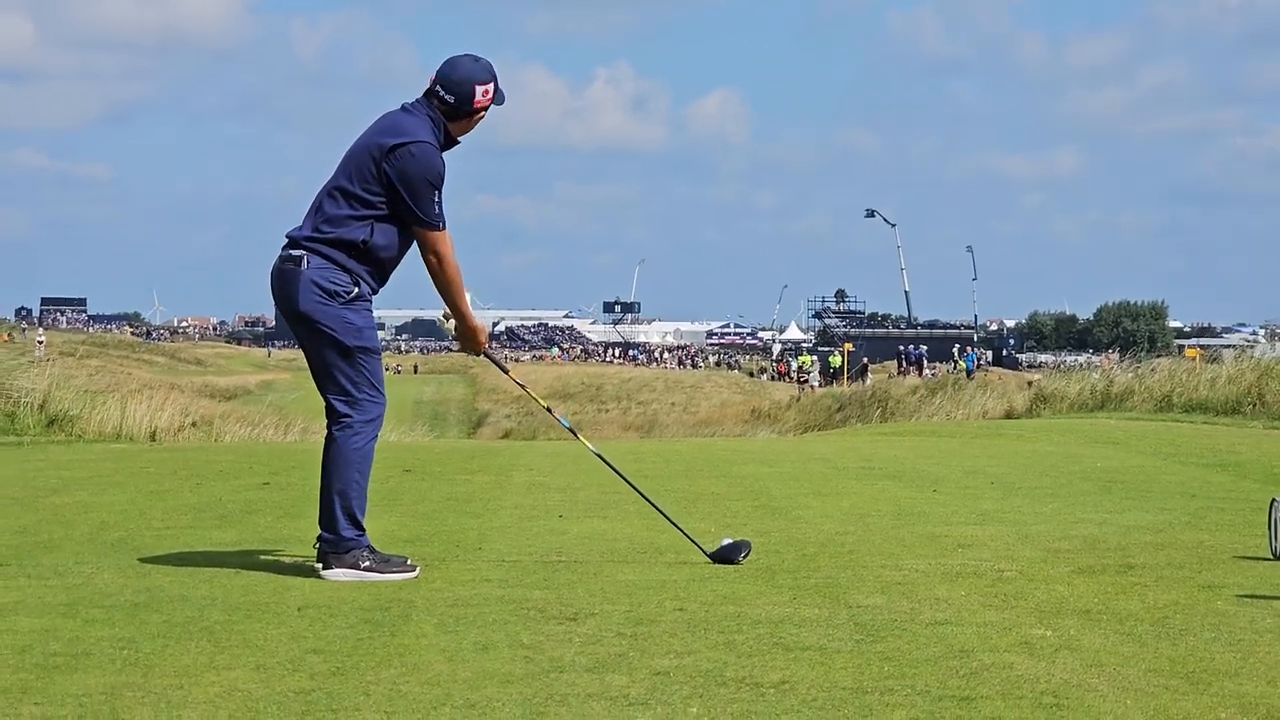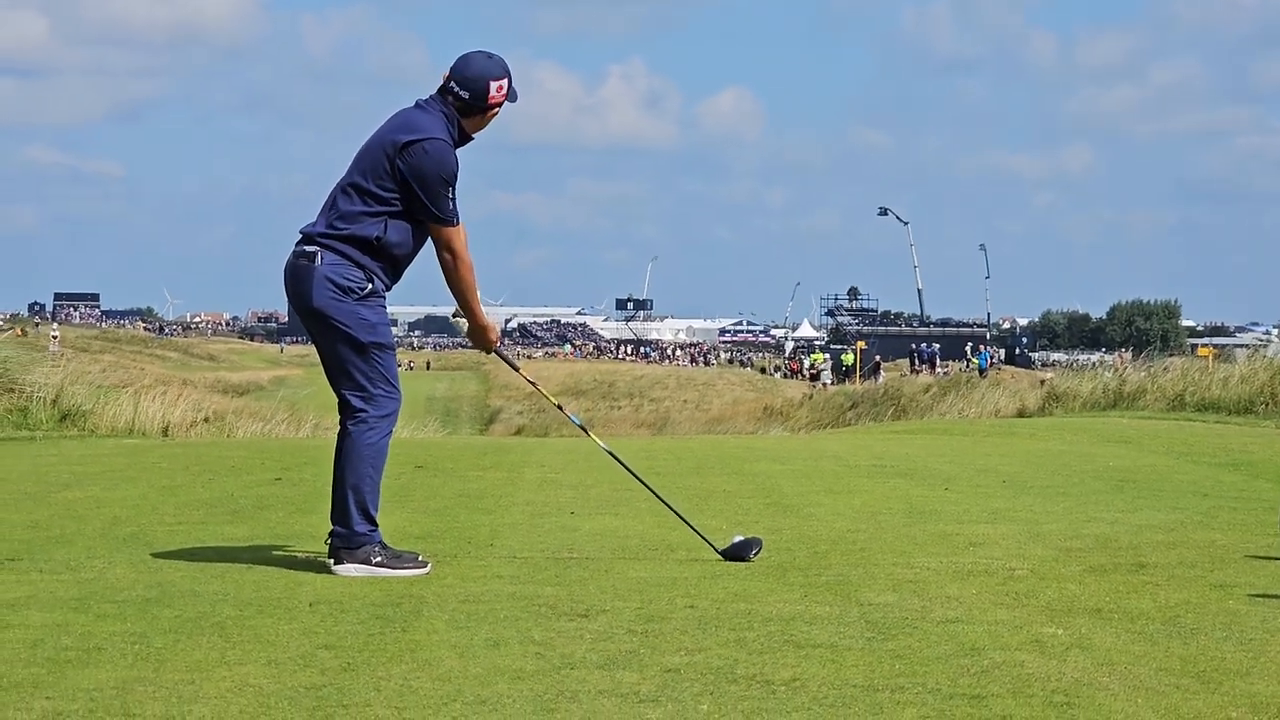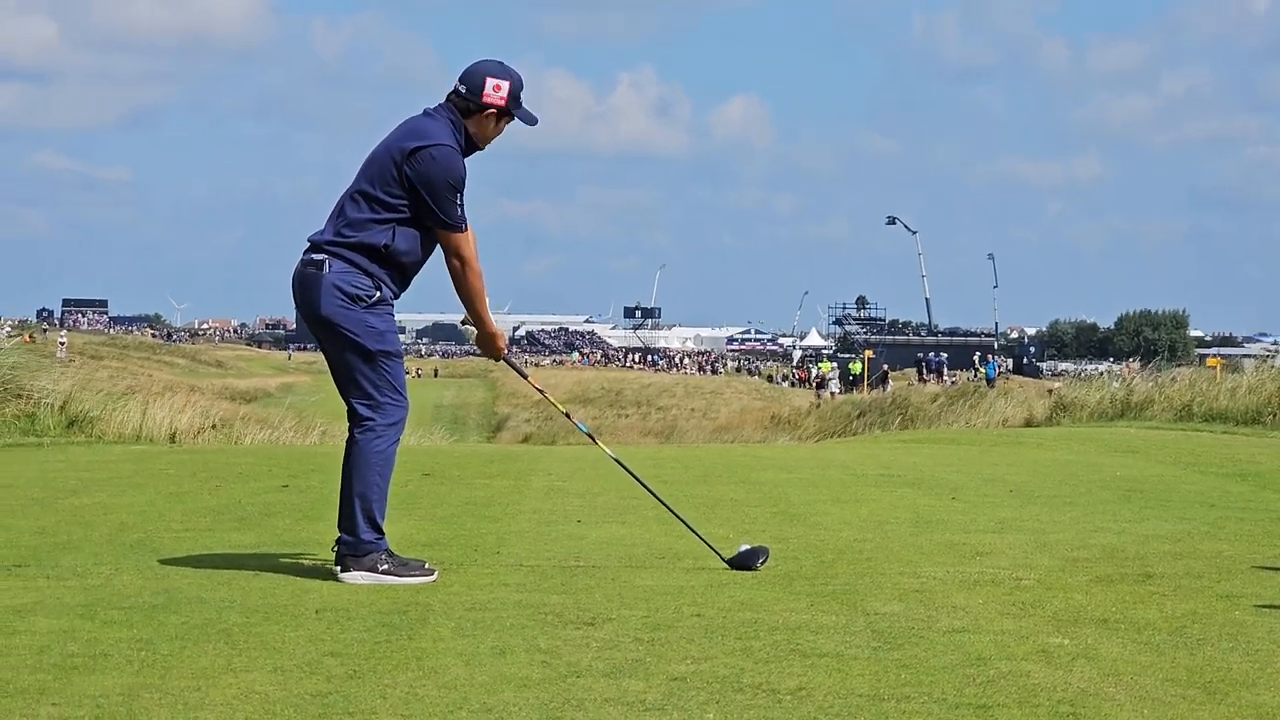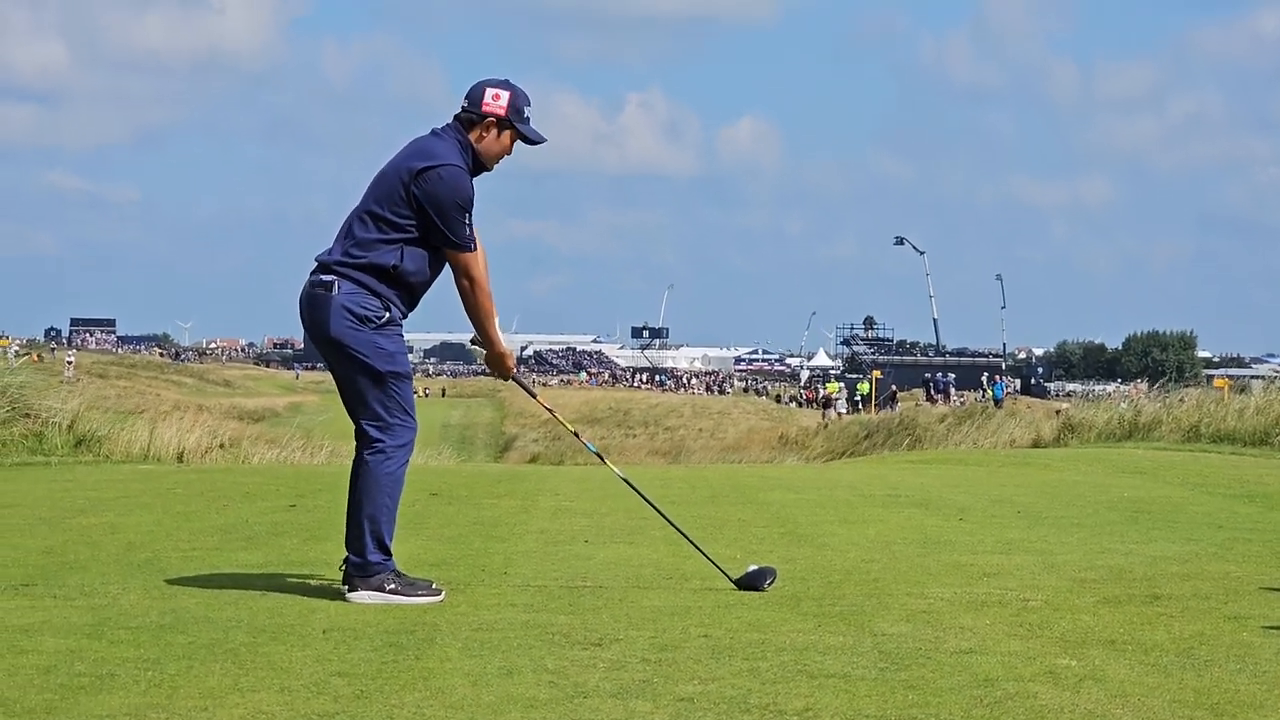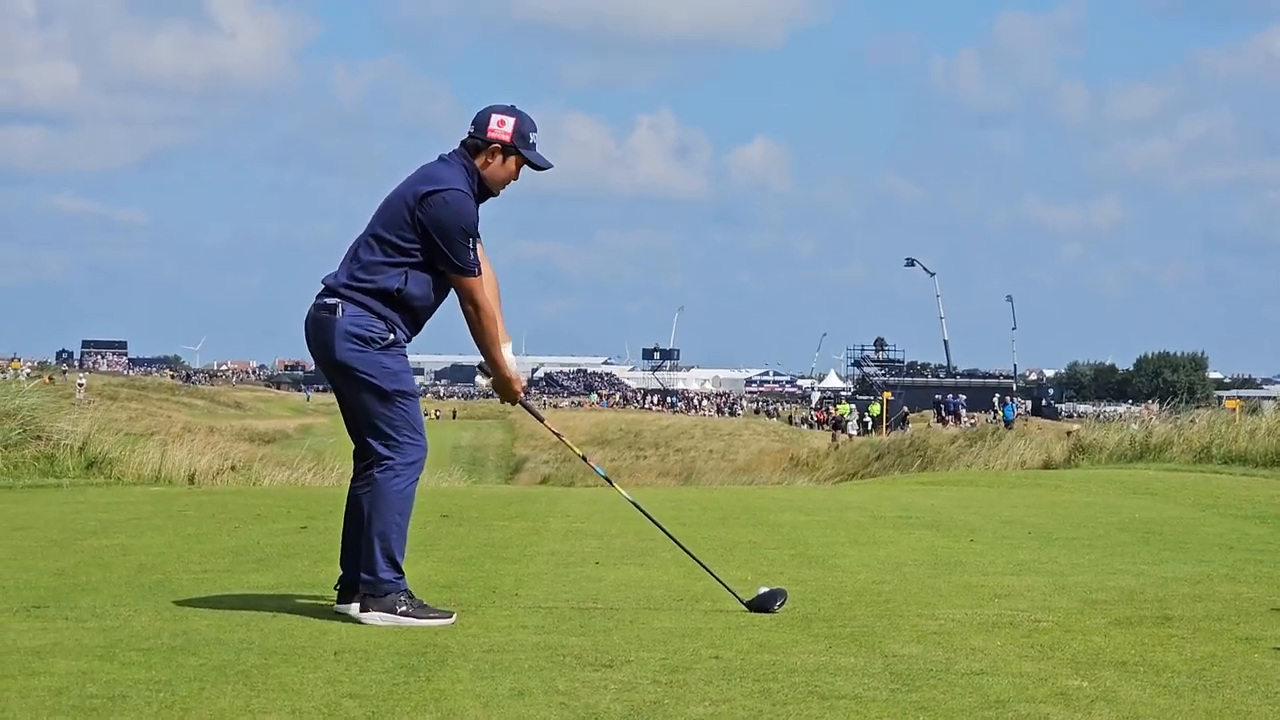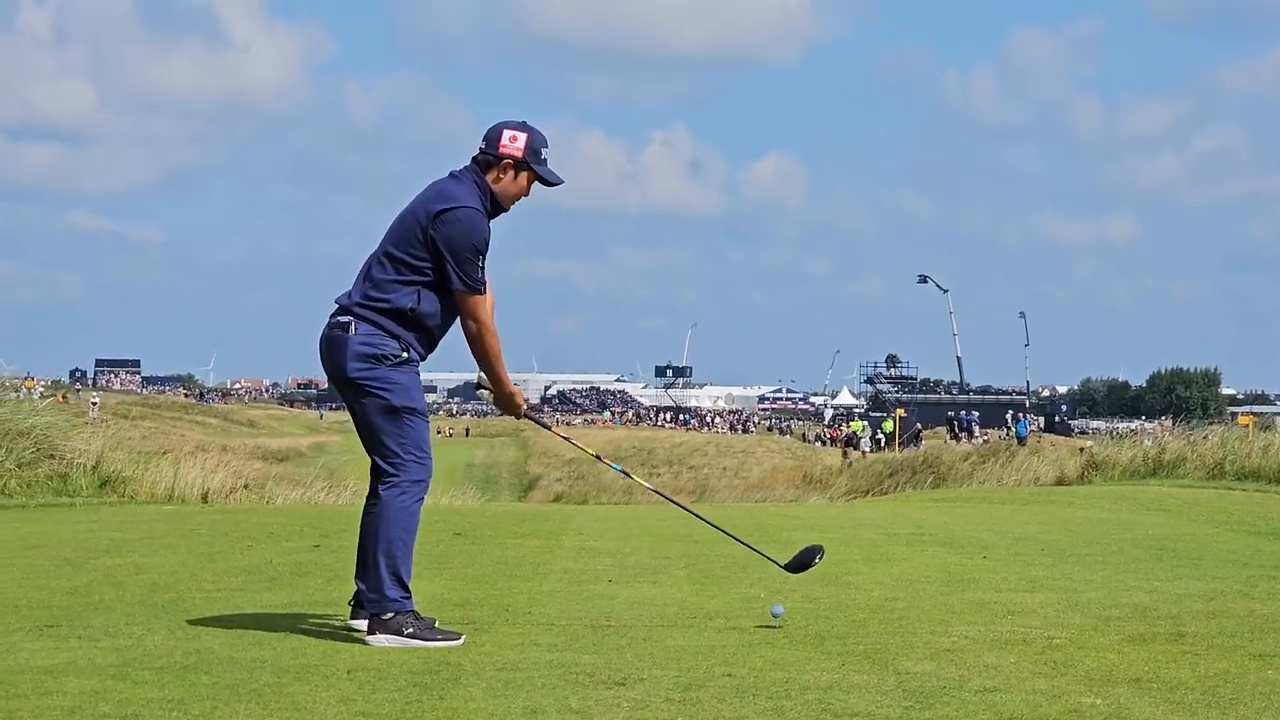
dt=0.4s
person 1, frame 1
left shoulder: (407, 125)
right shoulder: (417, 149)
left elbow: (436, 229)
right elbow: (436, 252)
left wrist: (463, 303)
right wrist: (468, 323)
left hip: (309, 277)
right hip: (330, 282)
left knee: (350, 410)
right knee: (361, 409)
left ankle: (338, 540)
right ankle: (345, 549)
person 1, frame 2
left shoulder: (422, 122)
right shoulder: (430, 146)
left elbow: (452, 226)
right elbow: (450, 248)
left wrist: (473, 304)
right wrist: (479, 322)
left hip: (321, 273)
right hip: (343, 278)
left knee: (364, 406)
right knee: (376, 405)
left ankle: (349, 536)
right ankle: (357, 544)
person 1, frame 3
left shoulder: (431, 132)
right shoulder: (437, 152)
left elbow: (461, 232)
right elbow: (459, 254)
left wrist: (482, 315)
right wrist: (487, 329)
left hip: (329, 281)
right hip: (351, 286)
left knee: (374, 413)
right knee: (384, 412)
left ankle: (356, 544)
right ankle: (364, 552)
person 1, frame 4
left shoulder: (436, 153)
right shoulder: (444, 172)
left elbow: (473, 250)
right elbow: (469, 274)
left wrist: (491, 337)
right wrist: (496, 348)
left hip: (334, 300)
right hip: (359, 307)
left knee: (380, 432)
right knee: (392, 433)
left ankle: (365, 561)
right ankle: (371, 573)
person 1, frame 5
left shoulder: (450, 183)
right shoulder: (449, 196)
left elbow: (483, 274)
right elbow: (474, 299)
left wrist: (505, 352)
right wrist: (502, 373)
left hip: (345, 327)
right hip: (363, 329)
left knee: (379, 454)
right knee: (404, 453)
left ankle: (357, 585)
right ankle: (385, 592)
person 1, frame 6
left shoulder: (456, 196)
right shoulder: (462, 215)
left elbow: (479, 298)
right elbow: (476, 318)
left wrist: (492, 376)
right wrist: (504, 388)
left hip: (356, 343)
right hip: (376, 347)
left knee: (394, 470)
right knee: (408, 472)
left ankle: (370, 599)
right ankle: (390, 614)
